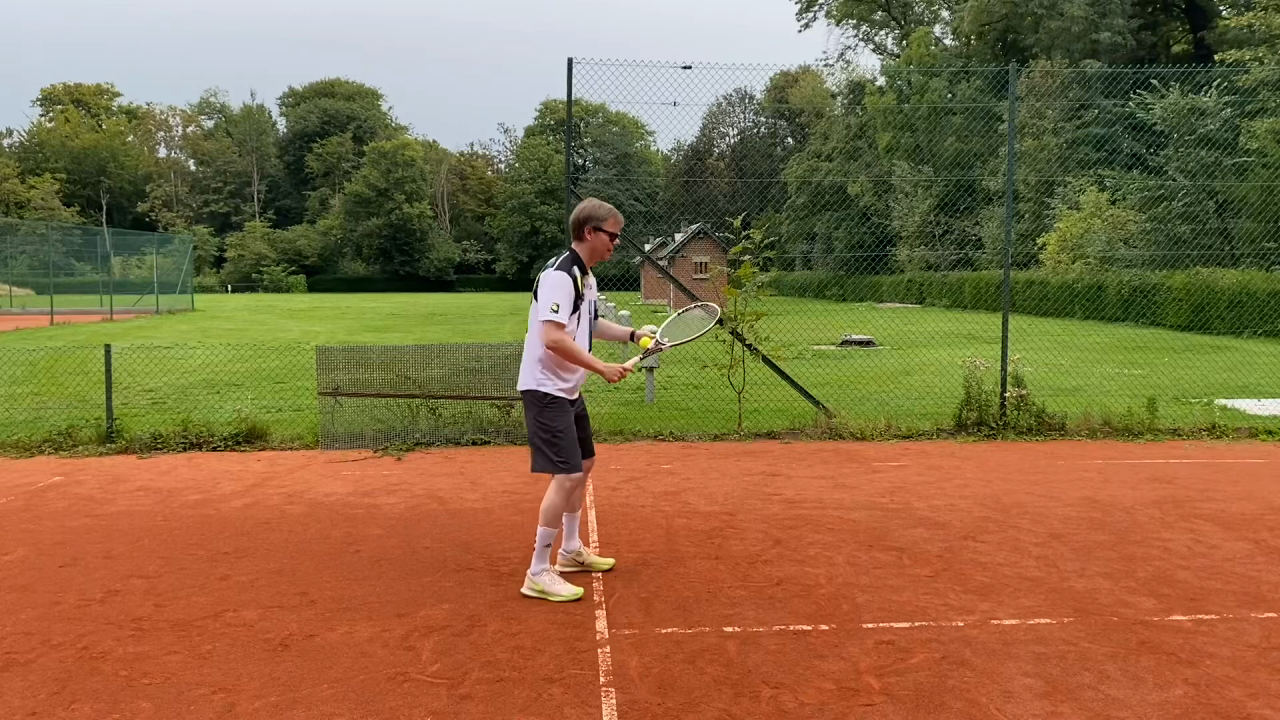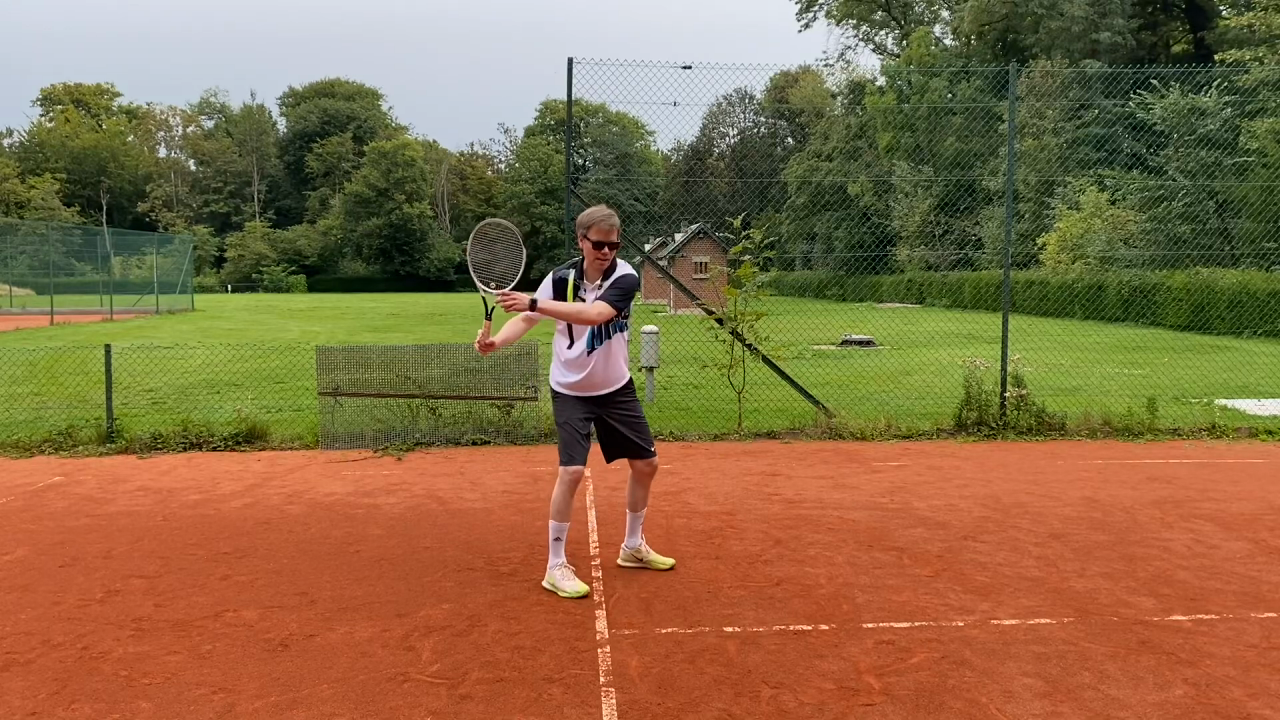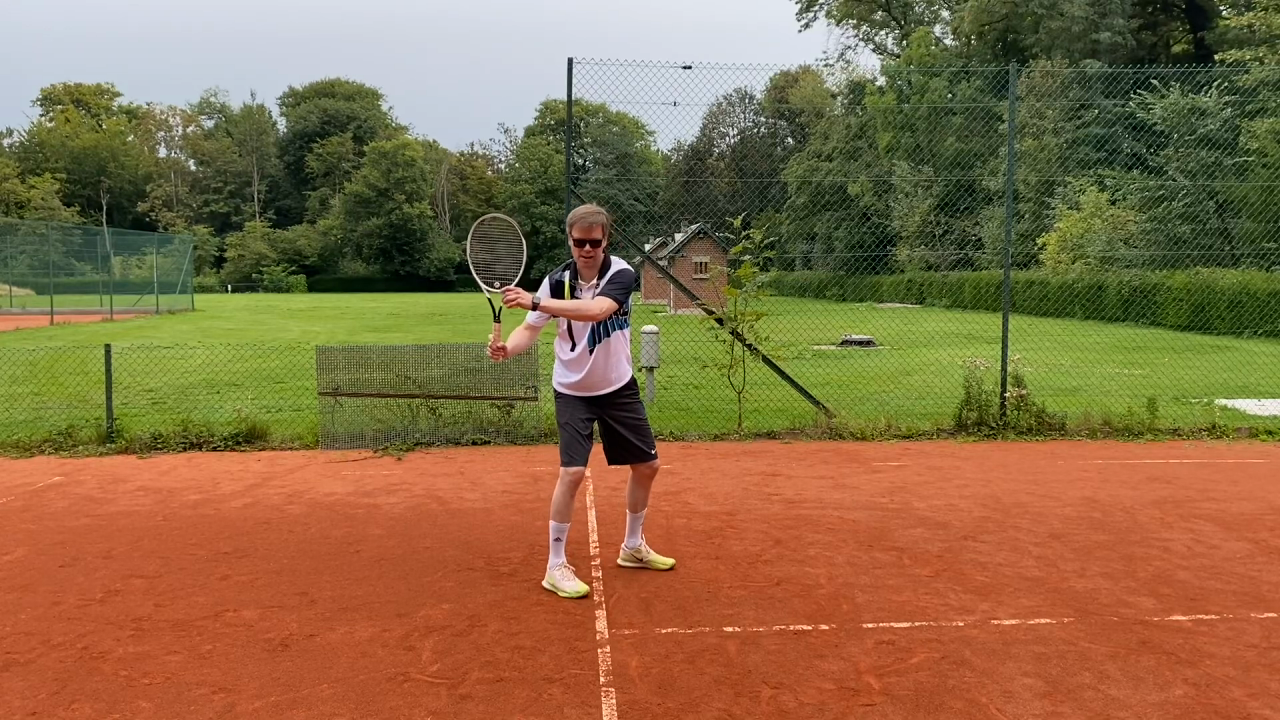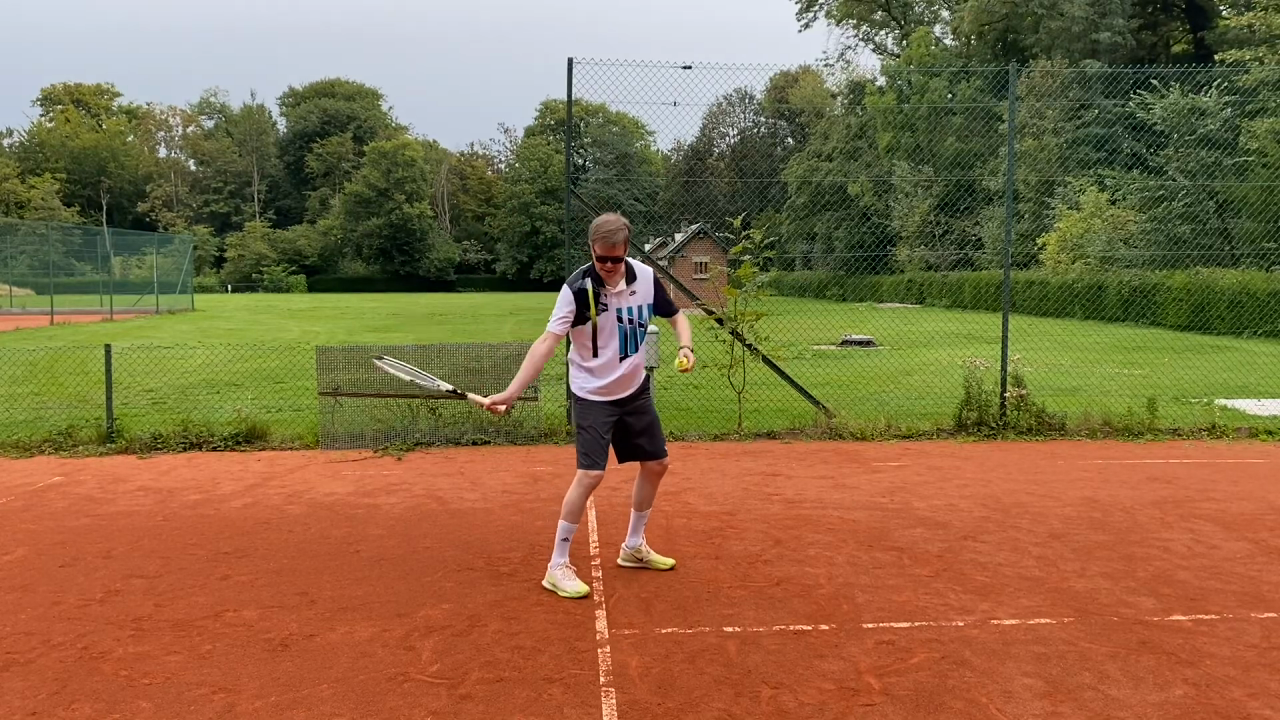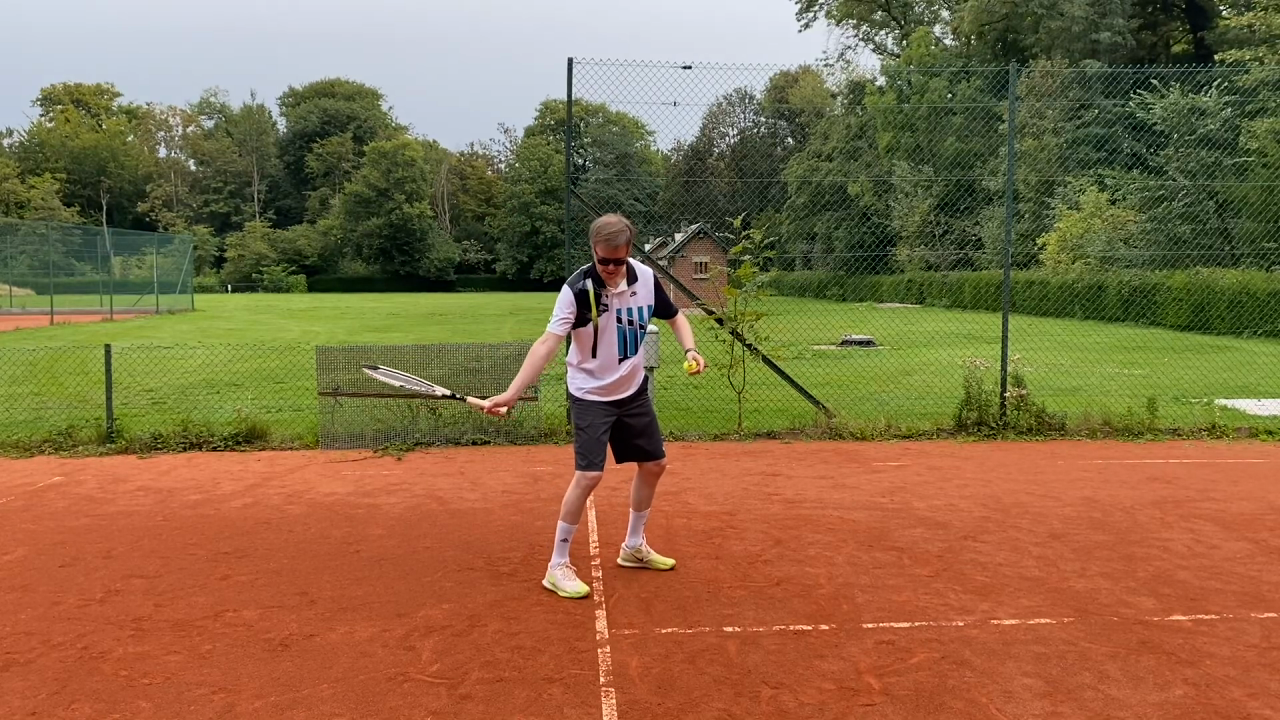
dt=1s
person 1, frame 1
left shoulder: (585, 275)
right shoulder: (559, 275)
right elbow: (552, 339)
left wrist: (632, 334)
right wrist: (601, 367)
left hip: (569, 389)
right hip: (546, 391)
left knee: (583, 465)
right knee: (565, 475)
left ankle: (571, 549)
right ankle: (539, 573)
person 1, frame 2
left shoulder: (626, 278)
right shoulder: (561, 278)
left elbow: (594, 314)
right elbow: (526, 319)
left wrist: (534, 302)
right wrist: (496, 340)
left hip: (617, 388)
right hip: (570, 391)
left knee: (646, 464)
right knee: (572, 472)
left ankle: (633, 546)
right ankle: (556, 567)
person 1, frame 3
left shoulder: (622, 274)
right shoulder: (557, 280)
left elbow: (597, 310)
right elbow: (530, 328)
left wrist: (535, 301)
right wrist: (506, 347)
left hip: (619, 388)
right hip: (573, 392)
left knee: (647, 466)
right knee: (572, 473)
left ankle: (633, 546)
right ankle: (556, 566)
person 1, frame 4
left shoulder: (646, 277)
right shoulder: (577, 287)
left elbow: (675, 315)
right elbow: (547, 342)
left wrist: (685, 348)
right wrist: (511, 392)
left hip: (635, 390)
right hip: (592, 395)
left knee: (656, 464)
right knee: (590, 475)
left ankle: (634, 546)
right ankle: (557, 566)
person 1, frame 5
left shoulder: (646, 278)
right shoulder: (578, 288)
left elbow: (675, 316)
right elbow: (548, 342)
left wrist: (690, 350)
right wrist: (512, 392)
left hip: (633, 391)
right hip: (590, 395)
left knee: (654, 465)
right knee: (588, 476)
left ankle: (634, 546)
right ankle: (557, 566)
